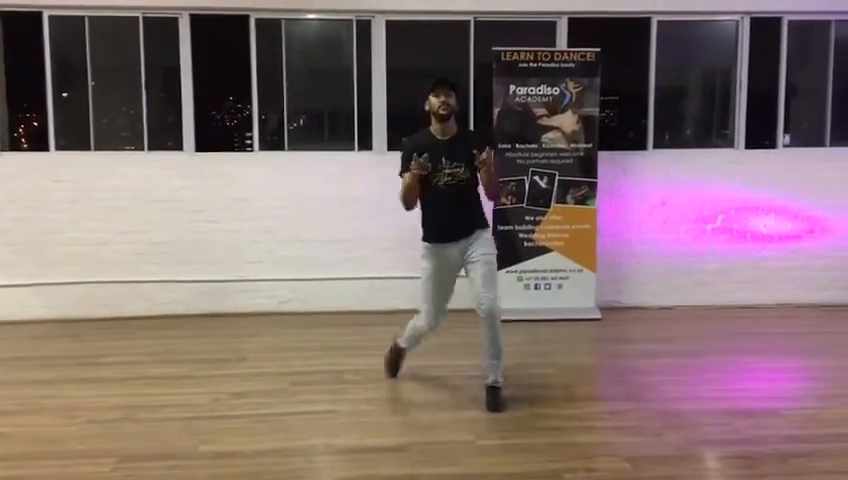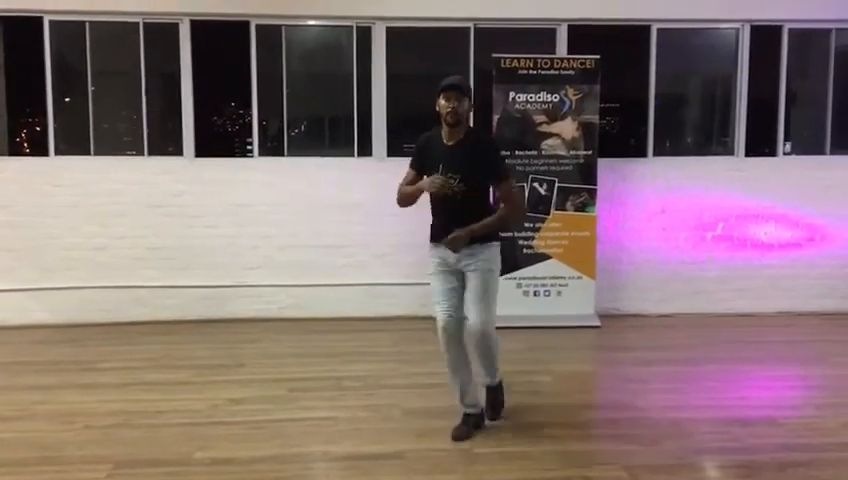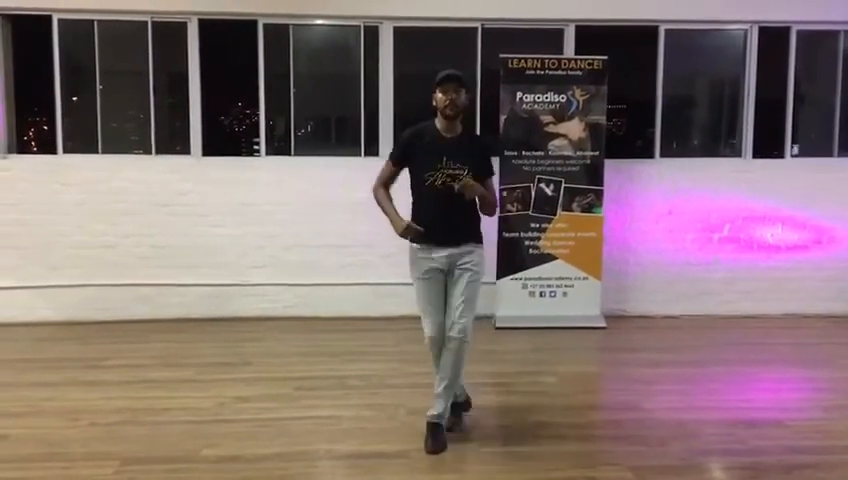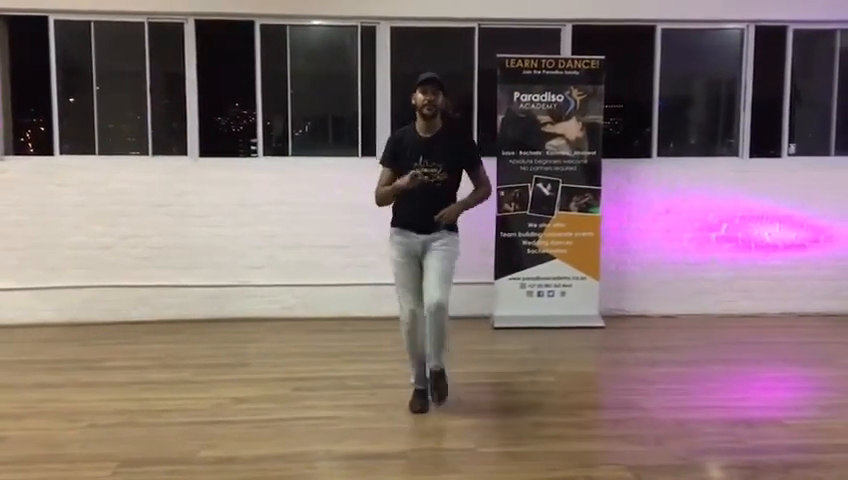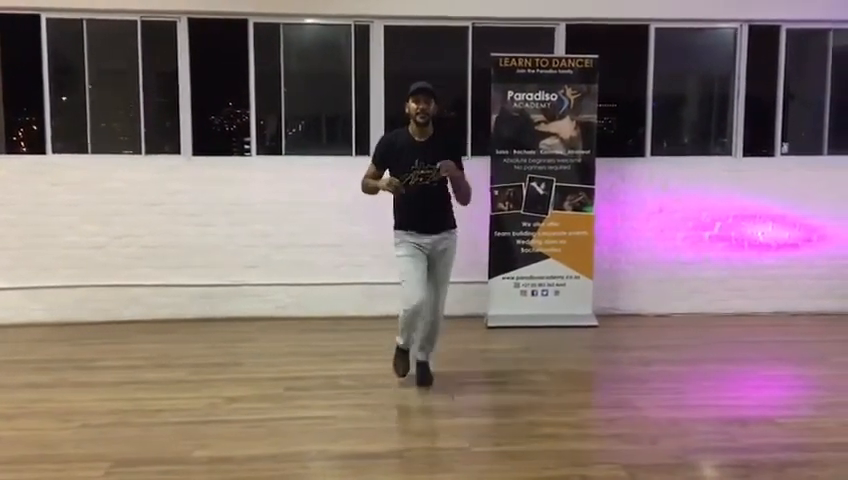
dt=0.5s
person 1, frame 1
left shoulder: (473, 142)
right shoulder: (415, 146)
left elbow: (495, 195)
right elbow: (407, 202)
left wrist: (489, 172)
right wrist: (414, 177)
left hip: (477, 239)
right hip: (437, 245)
left knee: (489, 310)
right knee: (431, 316)
left ankle: (493, 382)
right ankle: (401, 345)
person 1, frame 2
left shoulder: (484, 149)
right shoulder: (426, 145)
left elbow: (514, 206)
right elbow: (402, 196)
left wrist: (470, 232)
right wrist: (423, 186)
left hip: (481, 249)
right hip: (442, 250)
left knee: (478, 326)
right knee: (447, 325)
left ankle: (494, 382)
right ankle: (472, 409)
person 1, frame 3
left shoulder: (478, 147)
right shoulder: (415, 138)
left elbow: (492, 208)
right elbow: (380, 185)
left wrist: (479, 191)
right wrist: (395, 220)
left hip: (469, 251)
right hip: (425, 250)
left knee: (459, 332)
right knee: (435, 332)
left ankle: (437, 416)
right ankle: (456, 395)
person 1, frame 4
left shoulder: (459, 141)
right shoulder: (399, 140)
left elbow: (484, 187)
right elbow: (380, 197)
left wrist: (459, 206)
right wrist: (401, 184)
left hip: (442, 236)
right hip: (403, 235)
left knee: (436, 303)
right knee: (410, 313)
left ankle: (437, 370)
right ankle: (419, 382)
person 1, frame 5
left shoulder: (449, 145)
right shoulder: (391, 142)
left elbow: (465, 199)
right elbow: (365, 183)
left wrist: (456, 175)
right wrist: (381, 184)
left hip: (444, 236)
right hip: (408, 236)
left knee: (436, 307)
right knee: (416, 301)
left ankle: (423, 358)
right ankle: (403, 344)
